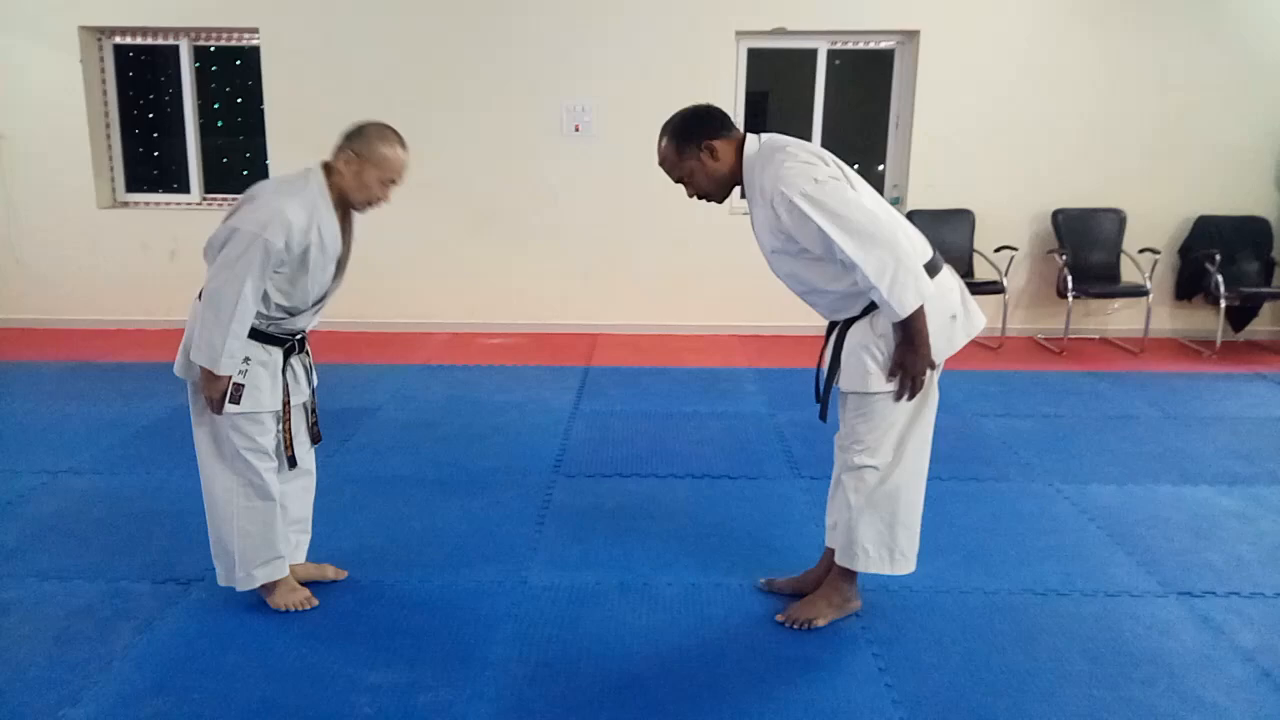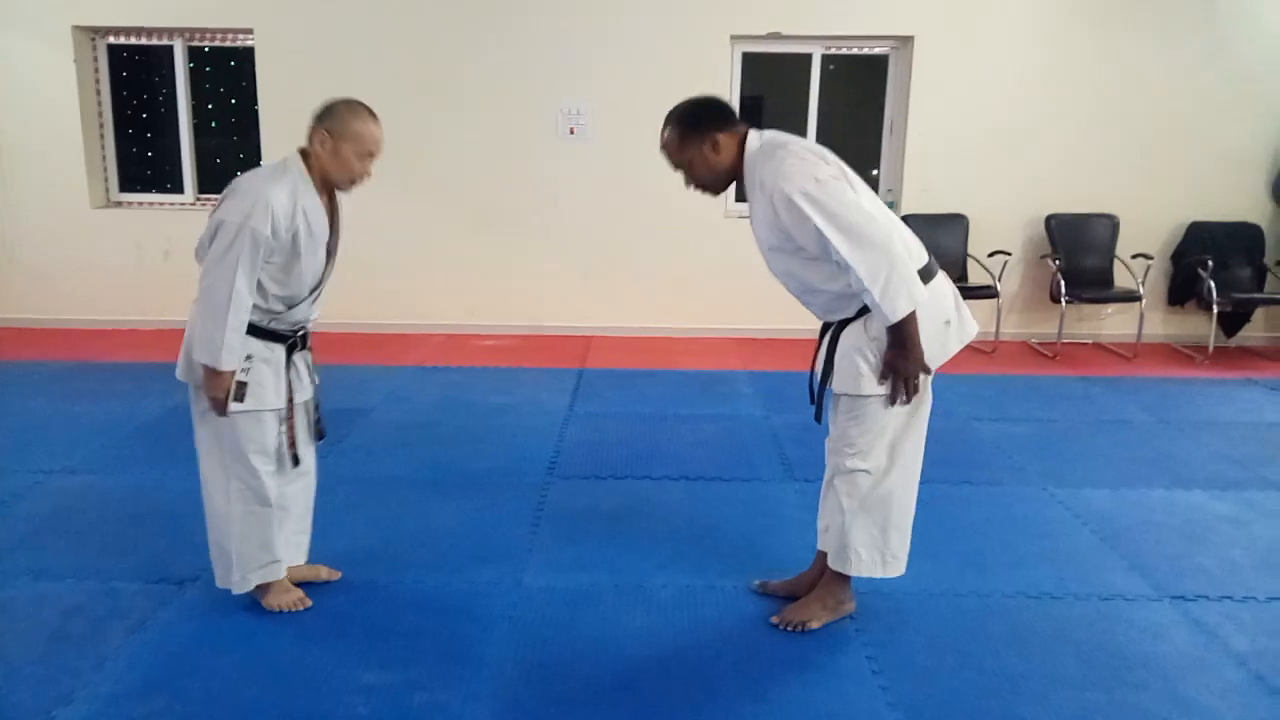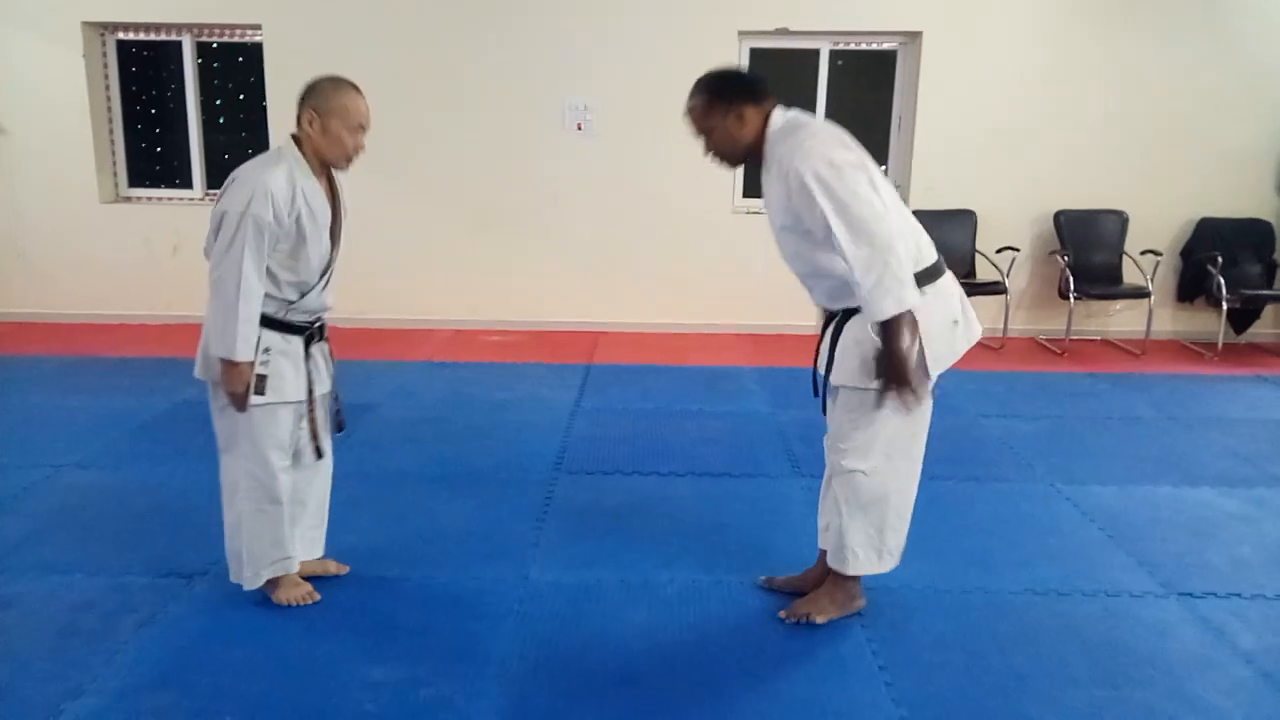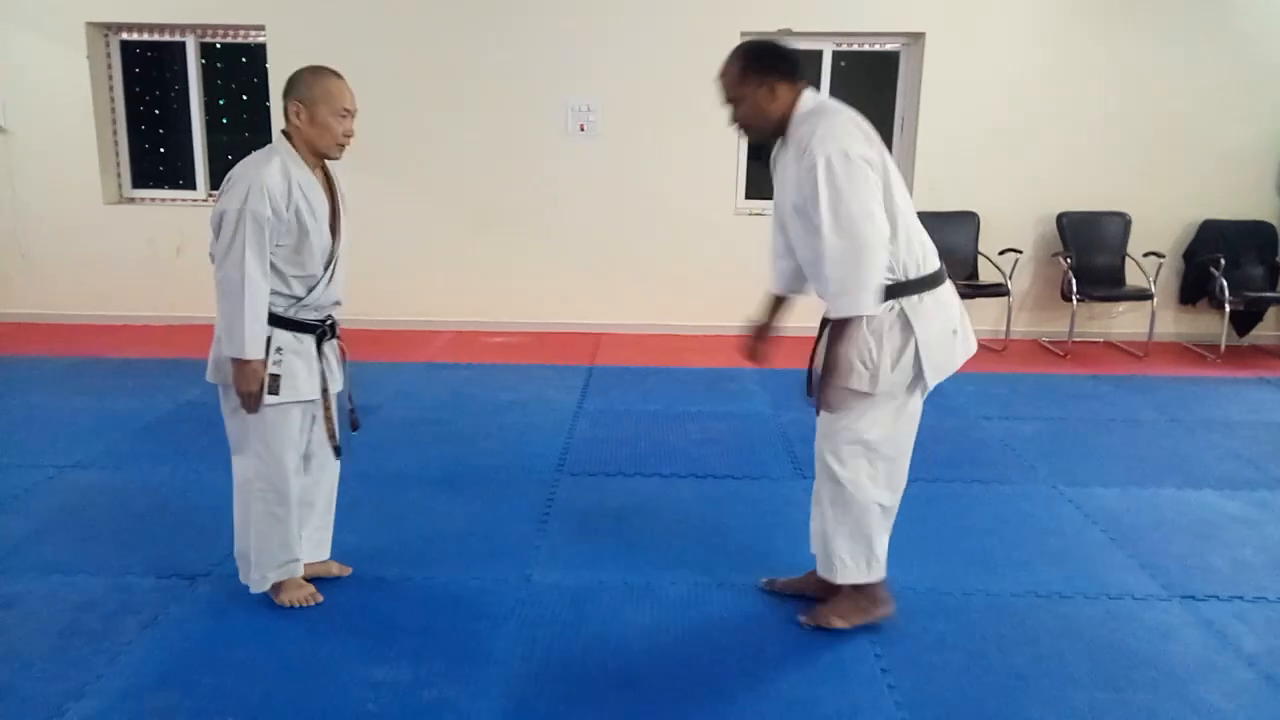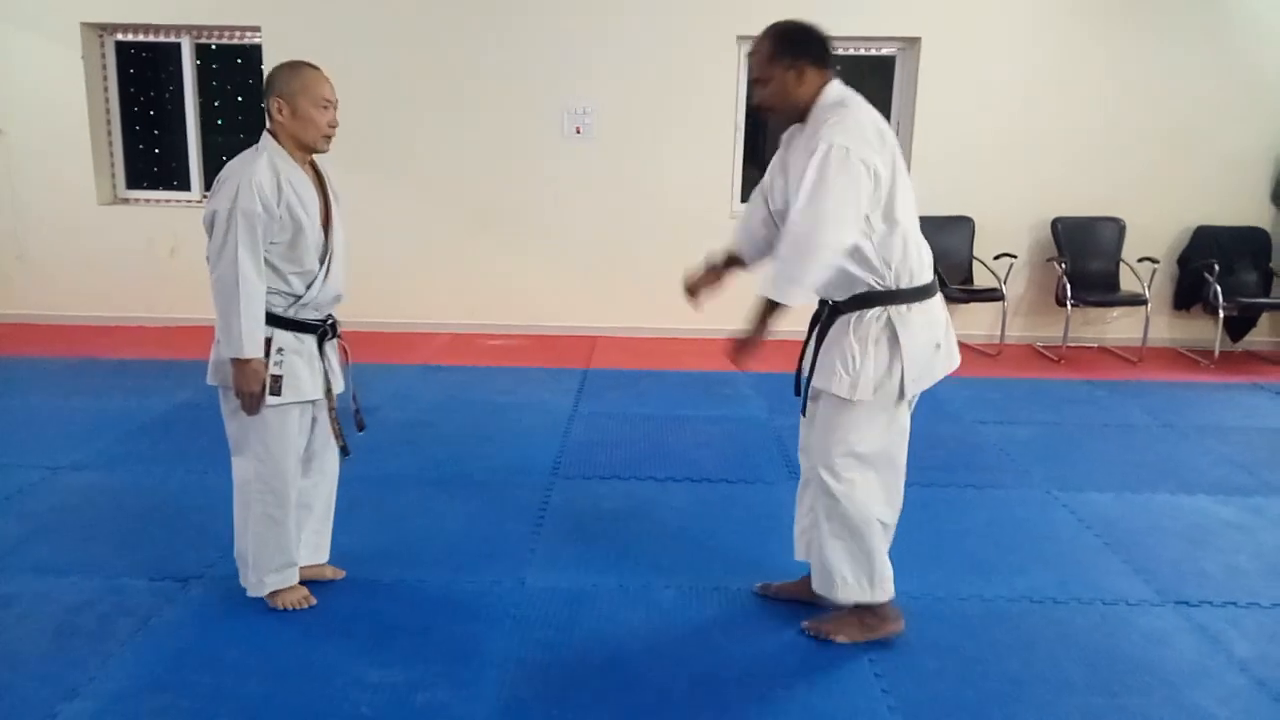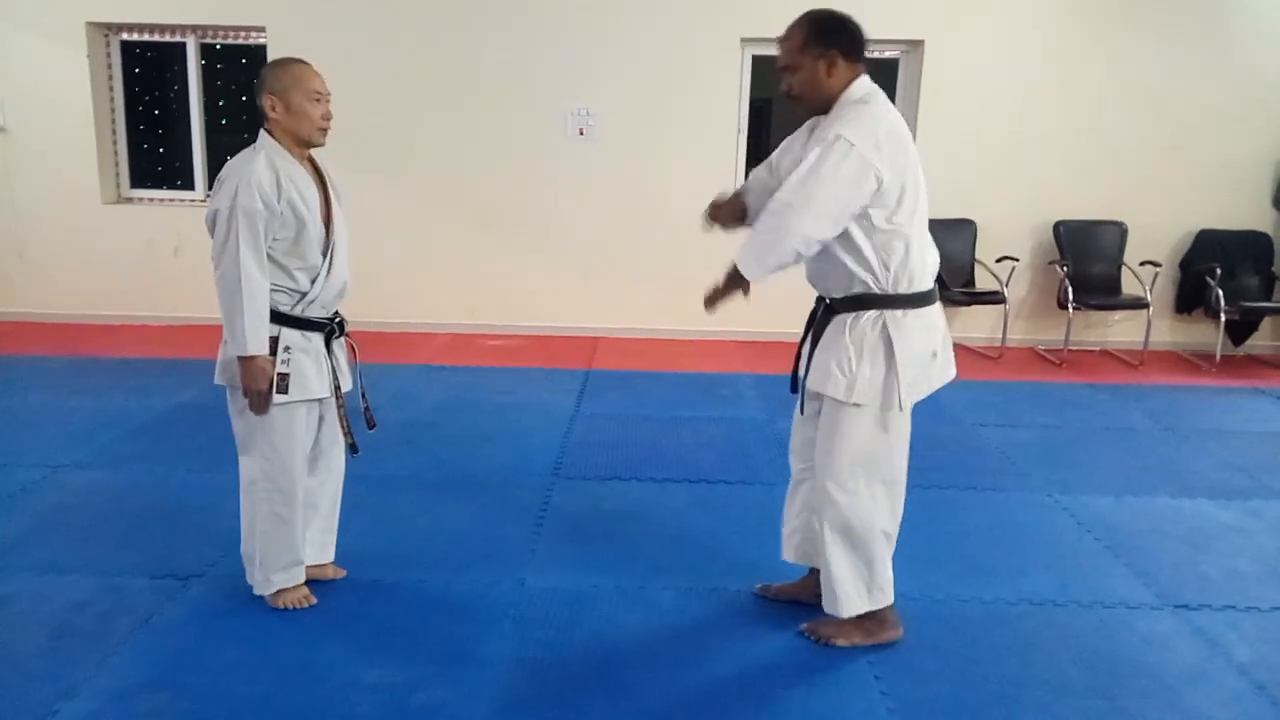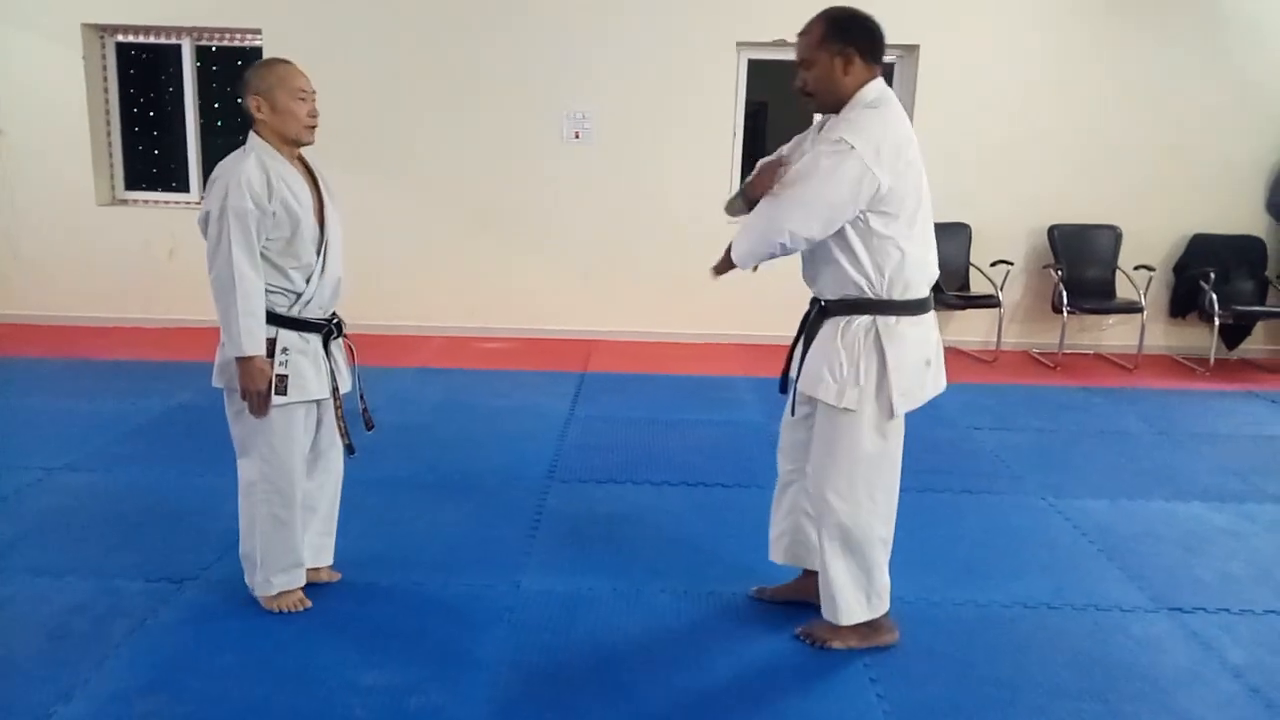
dt=0.1s
person 1, frame 1
left shoulder: (785, 175)
right shoulder: (765, 170)
left elbow: (881, 247)
left wrist: (915, 339)
left hip: (904, 316)
right hip: (871, 317)
left knee: (875, 453)
right knee: (856, 447)
left ankle: (841, 584)
right ankle: (831, 566)
person 1, frame 2
left shoulder: (787, 174)
right shoulder: (764, 168)
left elbow: (877, 249)
left wrist: (907, 344)
right wrist: (889, 335)
left hip: (897, 319)
right hip: (865, 320)
left knee: (869, 456)
right knee: (849, 450)
left ankle: (836, 586)
right ankle: (825, 569)
person 1, frame 3
left shoulder: (807, 154)
right shoulder: (780, 154)
left elbow: (877, 245)
left wrist: (899, 340)
right wrist: (842, 337)
left hip: (894, 316)
right hip: (868, 313)
left knee: (865, 452)
right knee: (847, 446)
left ankle: (846, 583)
right ankle: (832, 566)
person 1, frame 4
left shoulder: (829, 139)
right shoulder: (795, 140)
left elbow: (856, 251)
right elbow: (796, 243)
left wrist: (835, 351)
right wrist: (770, 315)
left hip: (896, 317)
right hip: (869, 312)
left knee: (851, 450)
right knee: (844, 447)
left ankle: (865, 589)
right ankle: (835, 570)
person 1, frame 5
left shoulder: (842, 134)
right shoulder: (809, 131)
left elbow: (813, 244)
right elbow: (769, 217)
left wrist: (759, 325)
right wrist: (719, 267)
left hip: (885, 328)
right hip: (857, 320)
left knee: (846, 466)
right knee: (826, 458)
left ankle: (875, 608)
right ankle: (826, 576)
person 1, frame 6
left shoulder: (859, 133)
right shoulder: (831, 124)
left elbow: (793, 228)
right elbow: (769, 193)
left wrist: (733, 280)
right wrist: (735, 205)
left hip: (881, 332)
right hip: (851, 321)
left knee: (850, 473)
right knee: (815, 457)
left ankle: (874, 612)
right ankle: (823, 576)
person 1, frame 7
left shoulder: (860, 139)
right shoulder: (846, 124)
left elbow: (781, 224)
right elbow: (754, 198)
left wrist: (733, 253)
right wrist: (757, 188)
left hip: (873, 339)
right hip: (848, 328)
left knee: (849, 480)
right knee: (806, 458)
left ankle: (870, 617)
right ankle: (817, 576)
person 2, frame 1
left shoulder: (337, 210)
right shoulder: (281, 209)
right elbow: (232, 290)
right wrist: (217, 368)
left hip: (283, 353)
right hip: (238, 355)
left knee: (295, 462)
right knee: (251, 468)
left ankle: (292, 558)
right ankle: (268, 573)
person 2, frame 2
left shoulder: (321, 195)
right shoulder: (265, 197)
right elbow: (225, 283)
right wrist: (218, 367)
left hip: (285, 351)
right hip: (240, 355)
left knee: (295, 461)
right knee: (249, 468)
left ankle: (287, 558)
right ankle: (261, 574)
person 2, frame 3
left shoulder: (325, 184)
right shoulder: (264, 183)
right elbow: (235, 275)
right wrist: (235, 359)
left hip: (301, 345)
right hip: (259, 349)
left knee: (311, 454)
right knee: (262, 464)
left ankle: (301, 552)
right ankle: (271, 569)
person 2, frame 4
left shoulder: (322, 177)
right shoulder: (261, 179)
right elbow: (240, 274)
right wrist: (246, 359)
left hip: (313, 344)
right hip: (270, 348)
left knee: (319, 455)
right knee: (272, 464)
left ankle: (306, 553)
right ankle: (276, 570)
person 2, frame 5
left shoulder: (314, 176)
right shoulder: (250, 177)
right elbow: (235, 273)
right wrist: (245, 358)
left hip: (313, 345)
right hip: (269, 350)
left knee: (317, 460)
right knee: (271, 469)
left ankle: (304, 556)
right ankle: (271, 576)
person 2, frame 6
left shoulder: (313, 173)
right shoulder: (250, 175)
right elbow: (239, 271)
right wrist: (251, 357)
left hip: (320, 343)
right hip: (276, 349)
left knee: (323, 459)
right knee: (278, 468)
left ankle: (308, 555)
right ankle: (277, 575)
person 2, frame 7
left shoulder: (304, 173)
right shoulder: (241, 176)
right elbow: (235, 273)
right wrist: (250, 358)
left hip: (317, 345)
right hip: (274, 349)
left knee: (321, 462)
right knee: (275, 471)
left ankle: (305, 558)
right ankle: (273, 579)
